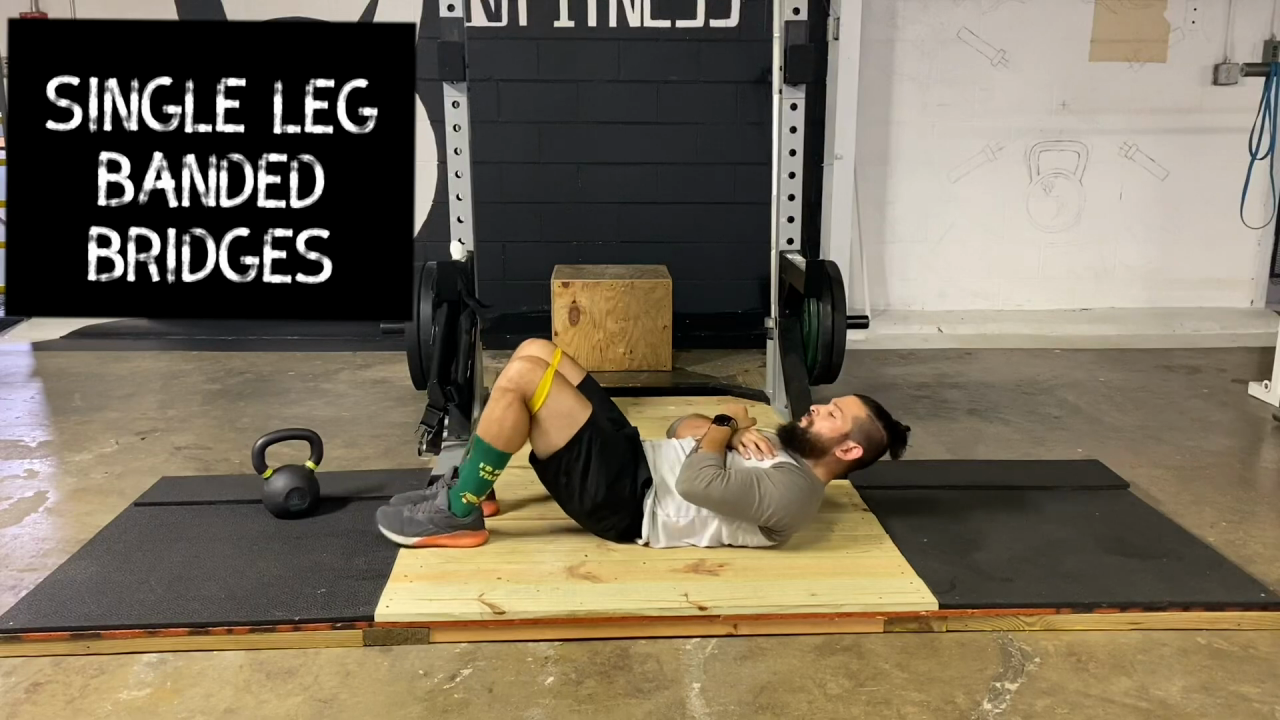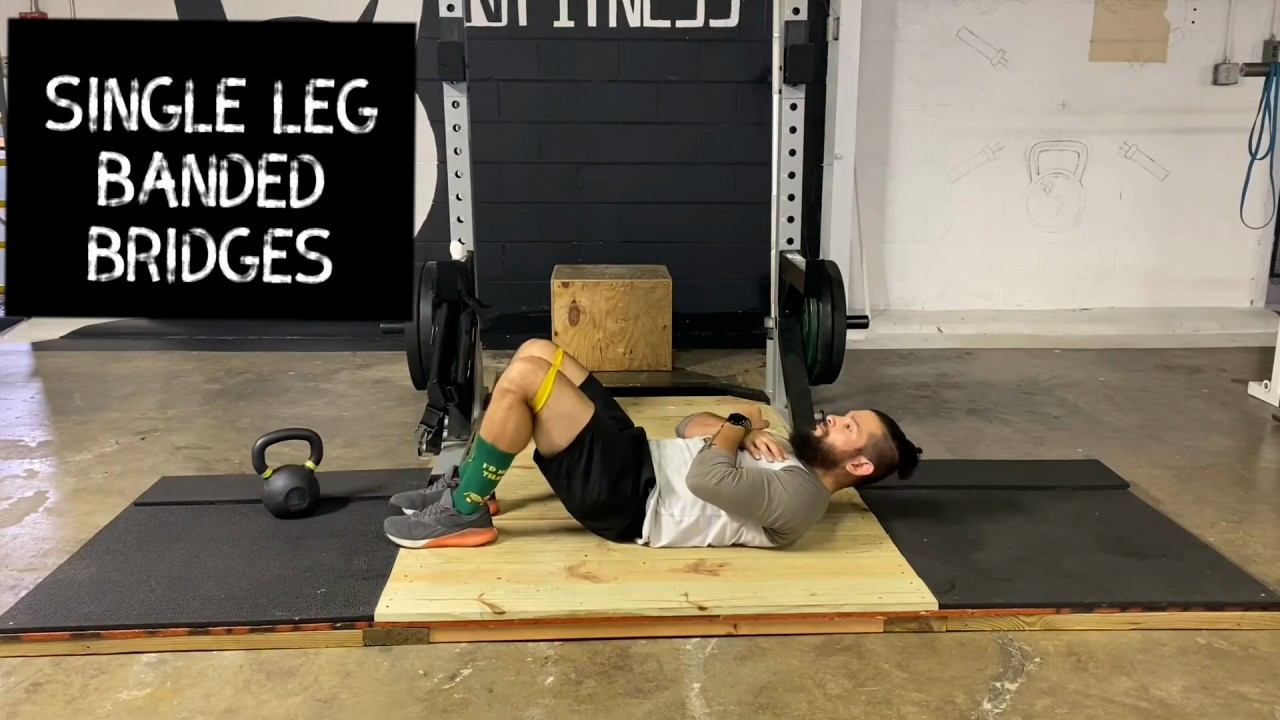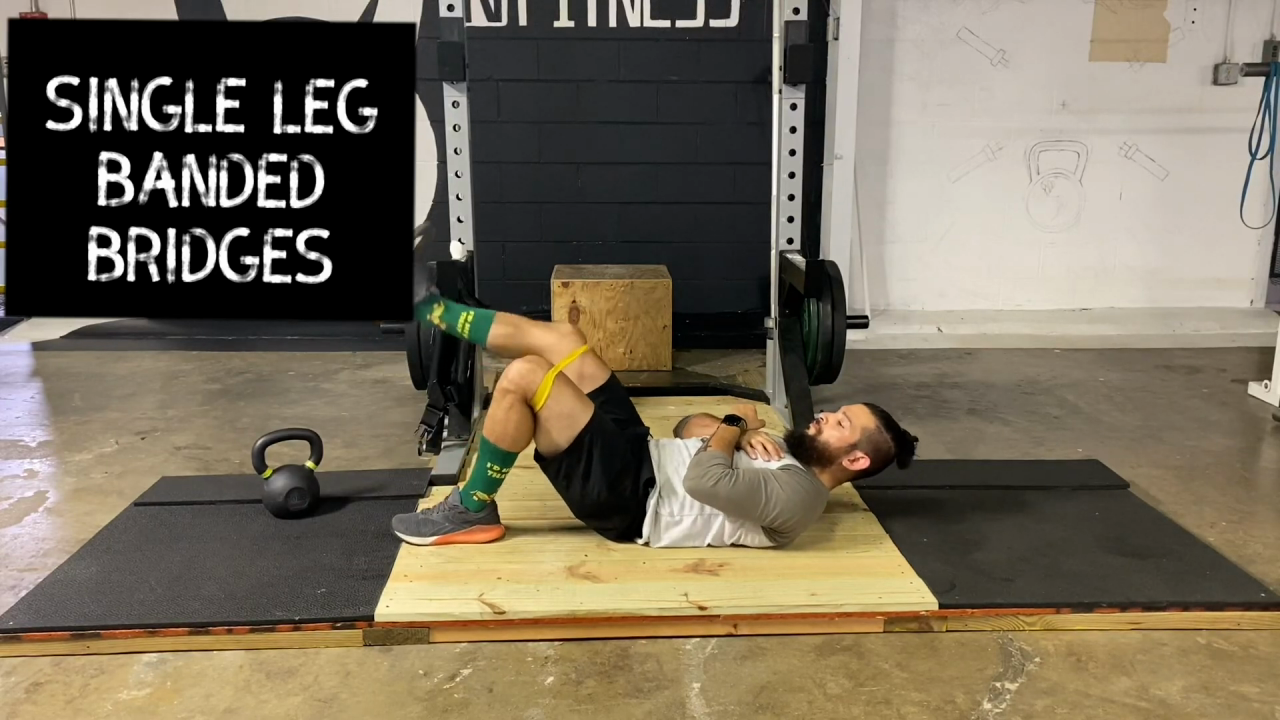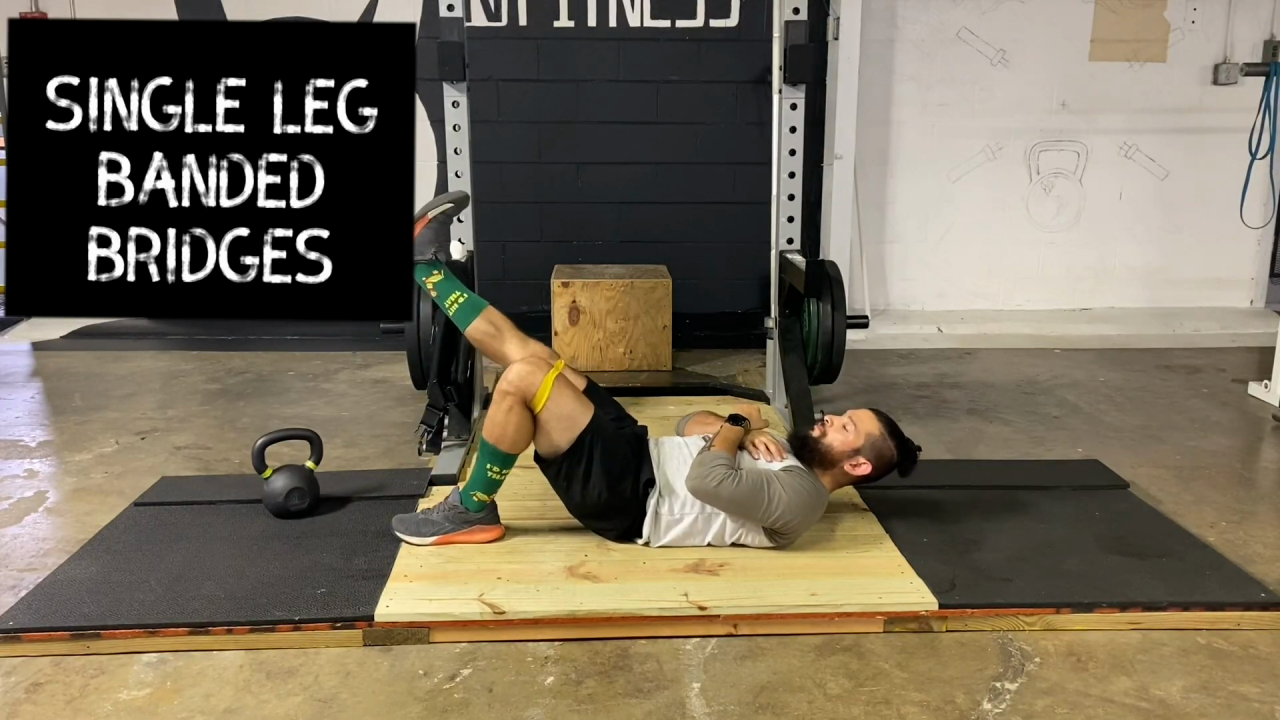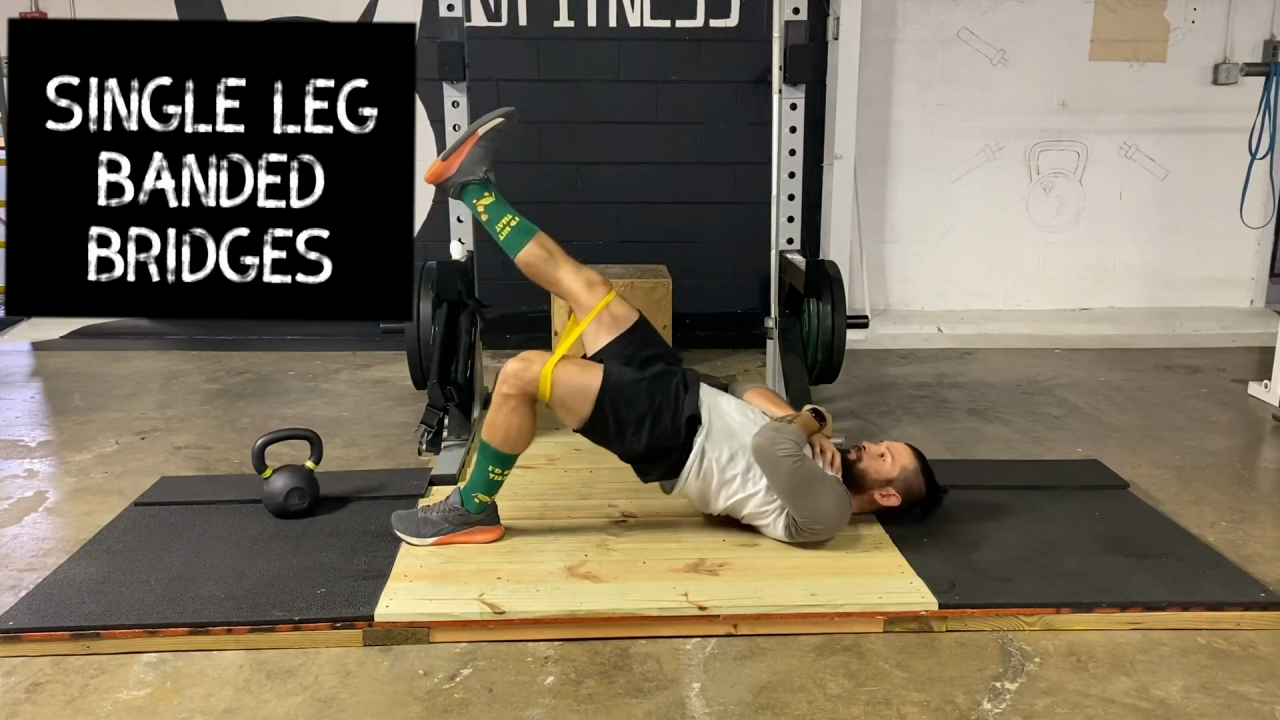
dt=1s
person 1, frame 1
left shoulder: (793, 492)
right shoulder: (781, 450)
left elbow: (696, 483)
right elbow: (682, 429)
left wrist: (727, 423)
right wrist: (737, 430)
left hip: (625, 501)
right hip: (634, 456)
left knee: (521, 377)
right knee: (536, 350)
left ankle: (458, 514)
right ankle: (472, 483)
person 1, frame 2
left shoulder: (797, 499)
right shoulder: (785, 454)
left elbow: (706, 478)
right elbow: (692, 426)
left wrist: (741, 424)
right wrist: (747, 431)
left hip: (626, 499)
right hip: (636, 453)
left knee: (522, 377)
right knee: (536, 351)
left ankle: (464, 513)
right ankle: (468, 483)
person 1, frame 3
left shoulder: (794, 497)
right shoulder: (786, 453)
left elbow: (702, 481)
right elbow: (690, 427)
left wrist: (735, 424)
right wrist: (744, 428)
left hip: (627, 500)
right hip: (639, 455)
left knee: (522, 376)
right knee: (556, 337)
left ankle: (472, 511)
right ankle: (426, 305)
person 1, frame 4
left shoulder: (797, 498)
right shoulder: (785, 454)
left elbow: (705, 480)
right elbow: (691, 424)
left wrist: (738, 423)
right wrist: (746, 429)
left hip: (626, 497)
right hip: (638, 453)
left knee: (522, 377)
right knee: (528, 353)
left ankle: (472, 511)
right ankle: (430, 269)
person 1, frame 5
left shoulder: (825, 510)
right shoulder: (823, 465)
left elbow: (770, 446)
right elbow: (748, 393)
left wrist: (811, 421)
right wrist: (807, 423)
left hip: (670, 430)
right hip: (681, 397)
left knee: (521, 375)
right knee: (579, 281)
left ankle: (473, 510)
right ankle: (474, 185)
